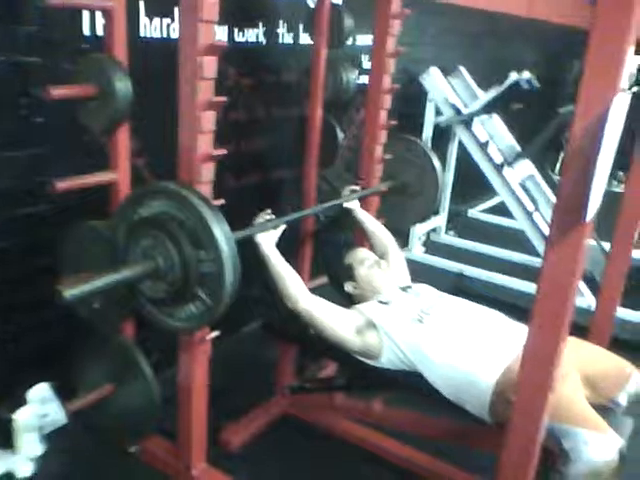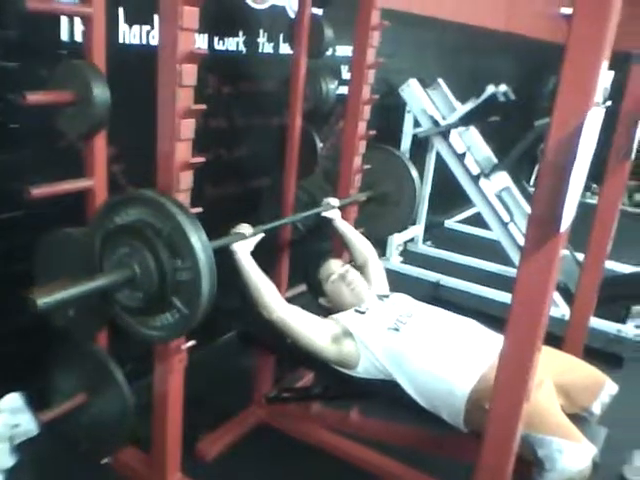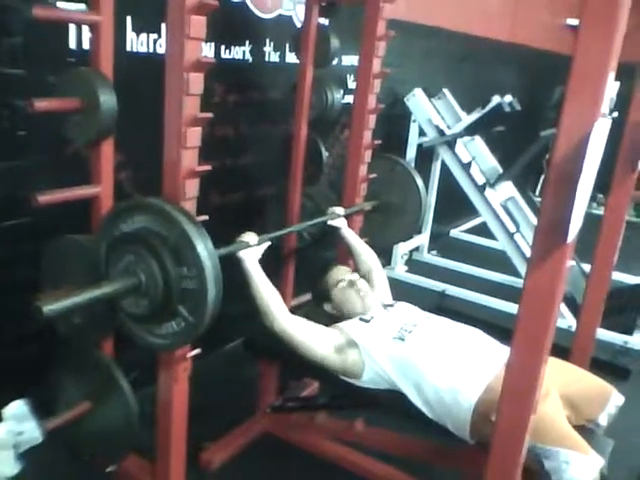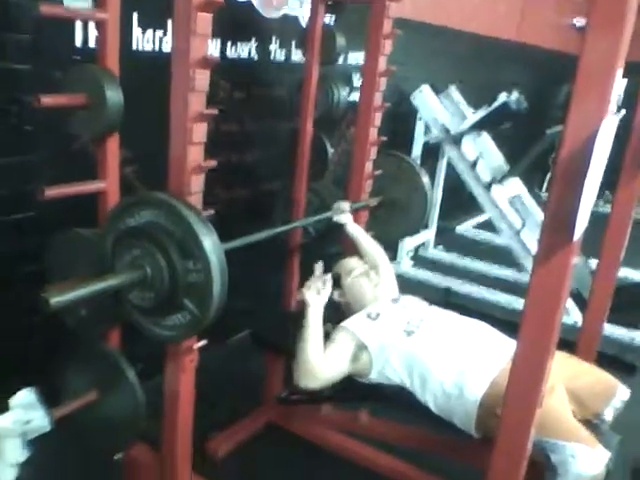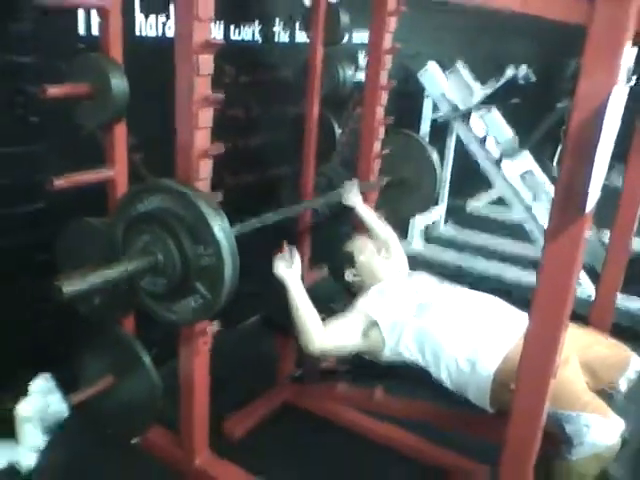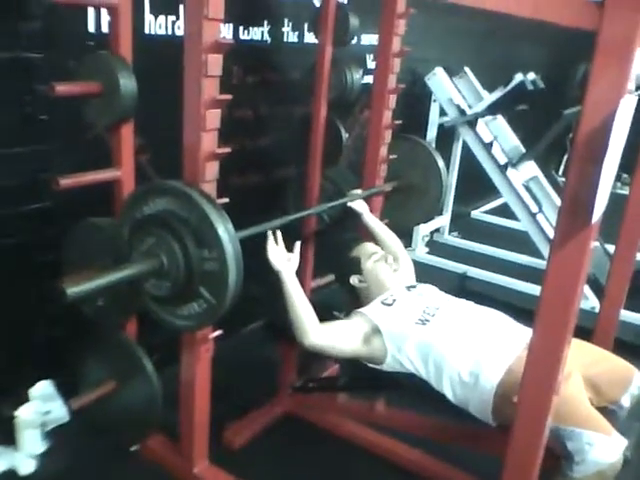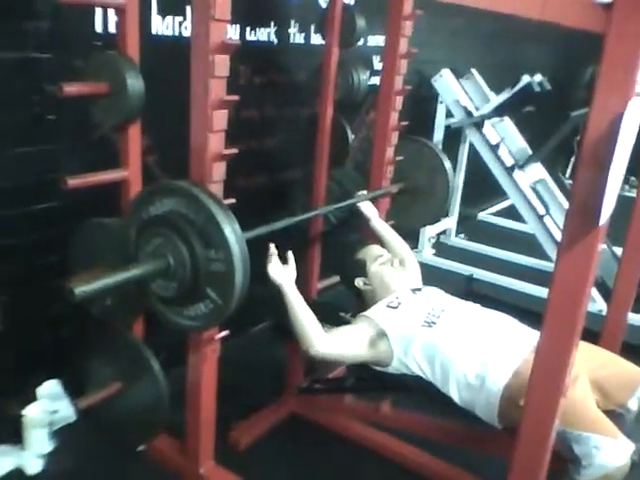
dt=0.5s
person 1, frame 1
left shoulder: (404, 288)
right shoulder: (364, 323)
left elbow: (391, 248)
right elbow: (302, 303)
left wrist: (359, 212)
right wrist: (267, 246)
left hip: (528, 342)
right hip: (504, 377)
person 1, frame 2
left shoulder: (383, 298)
right shoulder: (339, 333)
left elbow: (369, 258)
right elbow: (278, 311)
left wrist: (339, 223)
right wrist: (242, 254)
left hip: (505, 351)
right hip: (478, 385)
left knee: (610, 398)
person 1, frame 3
left shoulder: (386, 307)
right shoulder: (344, 342)
left elbow: (374, 267)
right elbow: (281, 322)
left wrist: (344, 230)
right wrist: (250, 263)
left hip: (511, 361)
right hip: (486, 395)
left knee: (615, 409)
person 1, frame 4
left shoulder: (394, 300)
right shoulder: (352, 335)
left elbow: (381, 263)
right elbow: (310, 377)
left wrist: (351, 226)
right wrist: (314, 307)
right hip: (489, 389)
left knee: (619, 402)
person 1, frame 5
left shoulder: (404, 278)
right shoulder: (367, 315)
left elbow: (392, 243)
right elbow: (316, 342)
left wrist: (360, 207)
right wrist: (292, 281)
right hip: (501, 363)
right knee: (599, 437)
person 1, frame 6
left shoulder: (410, 289)
right shoulder: (369, 325)
left elbow: (400, 252)
right elbow: (313, 336)
left wrist: (366, 216)
right wrist: (286, 274)
left hip: (532, 344)
right hip: (505, 377)
person 1, frame 7
left shoulder: (415, 292)
right shoulder: (374, 328)
left elbow: (407, 256)
right elbow: (318, 345)
left wrist: (374, 219)
right wrist: (286, 286)
left hip: (538, 345)
right hip: (511, 379)
